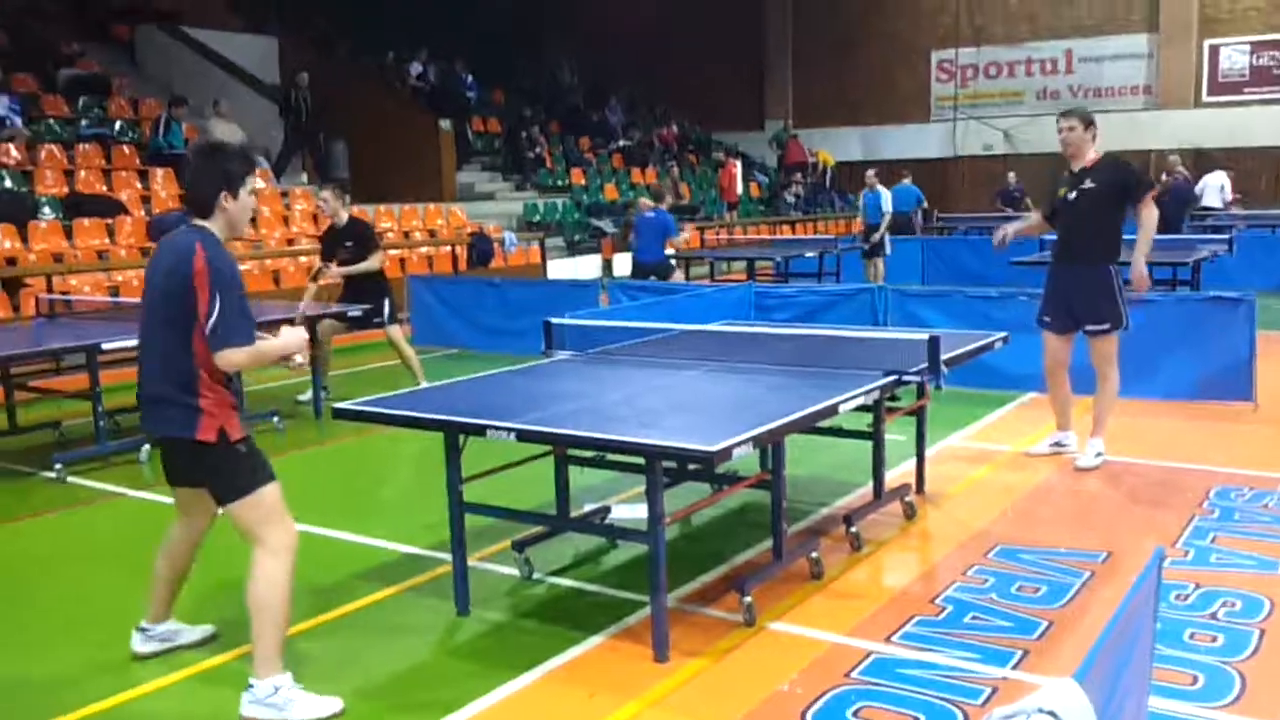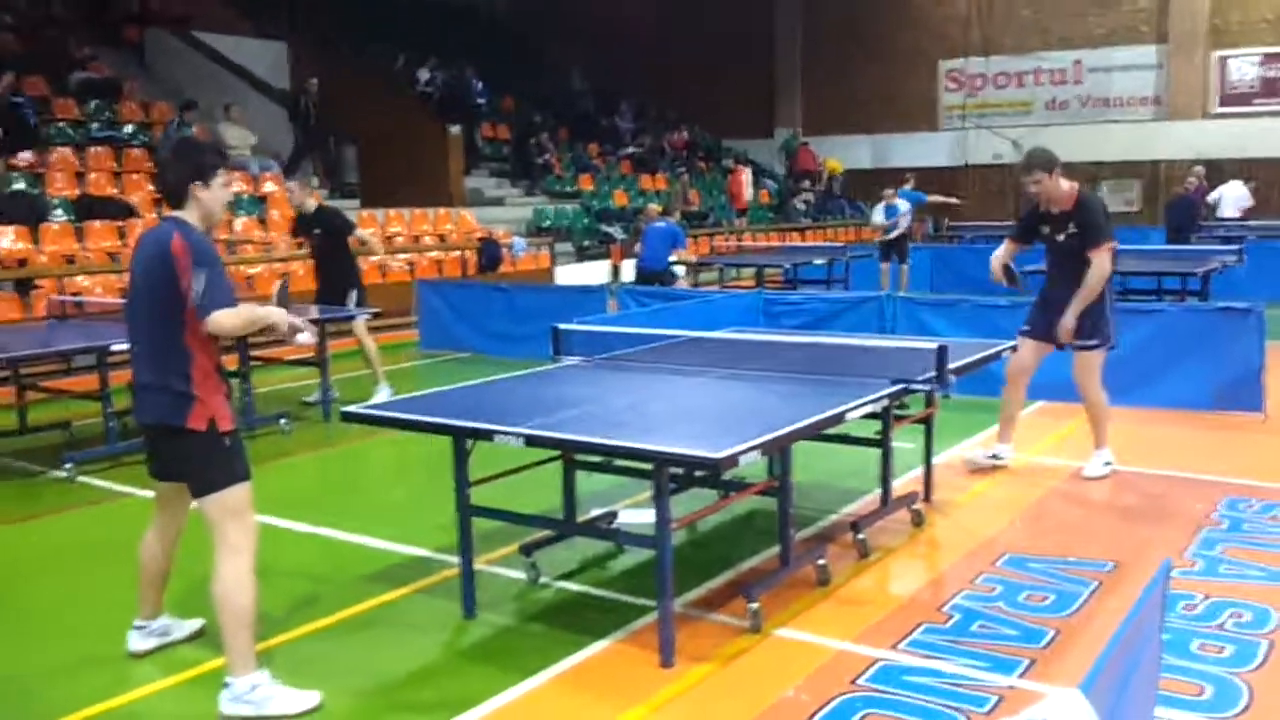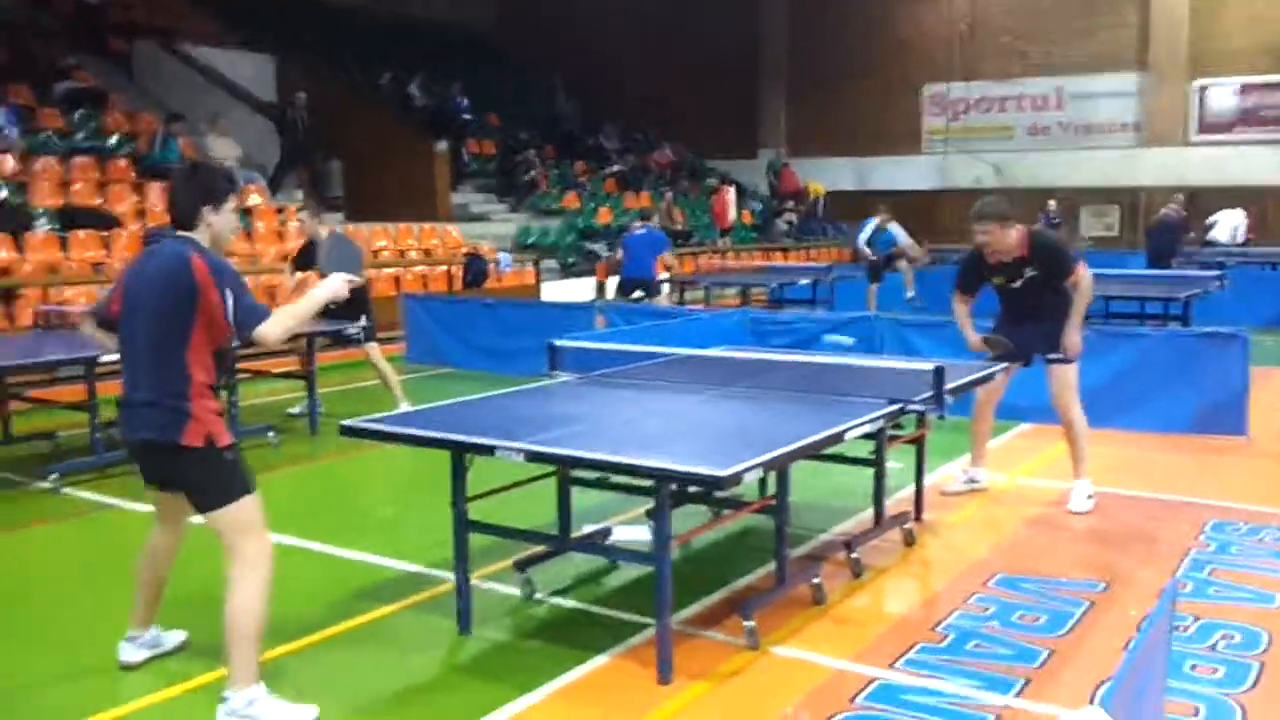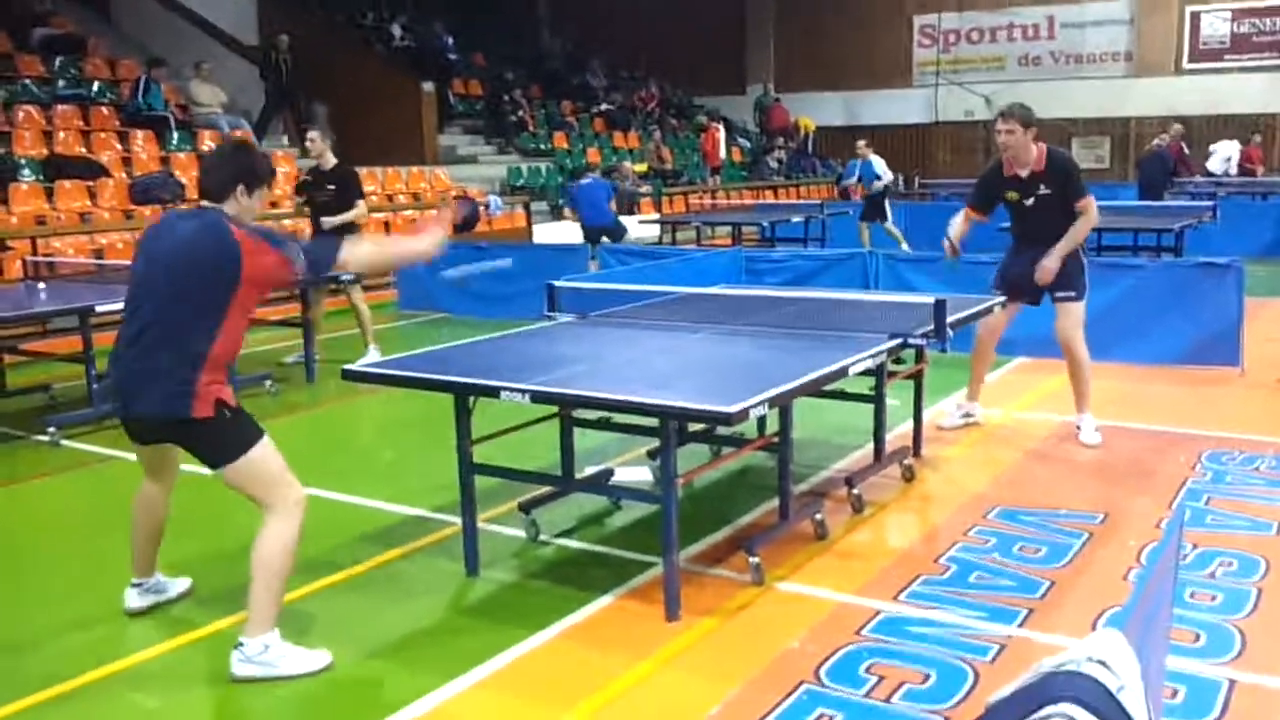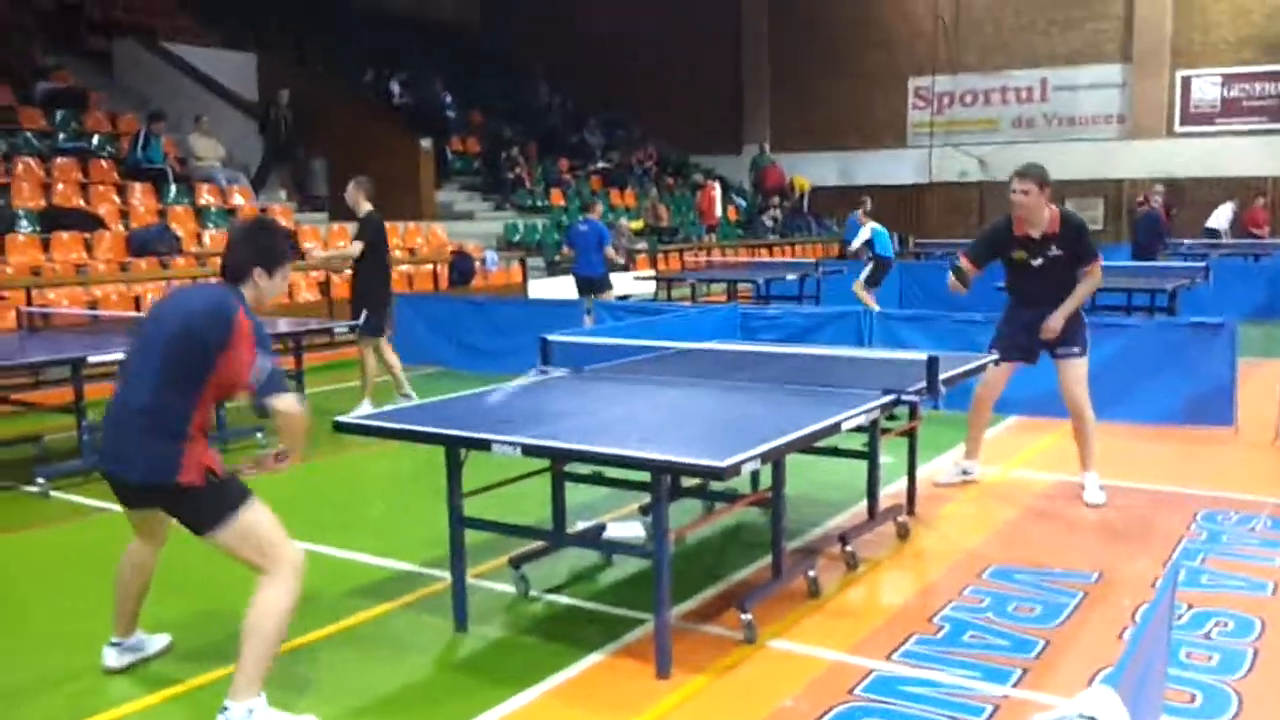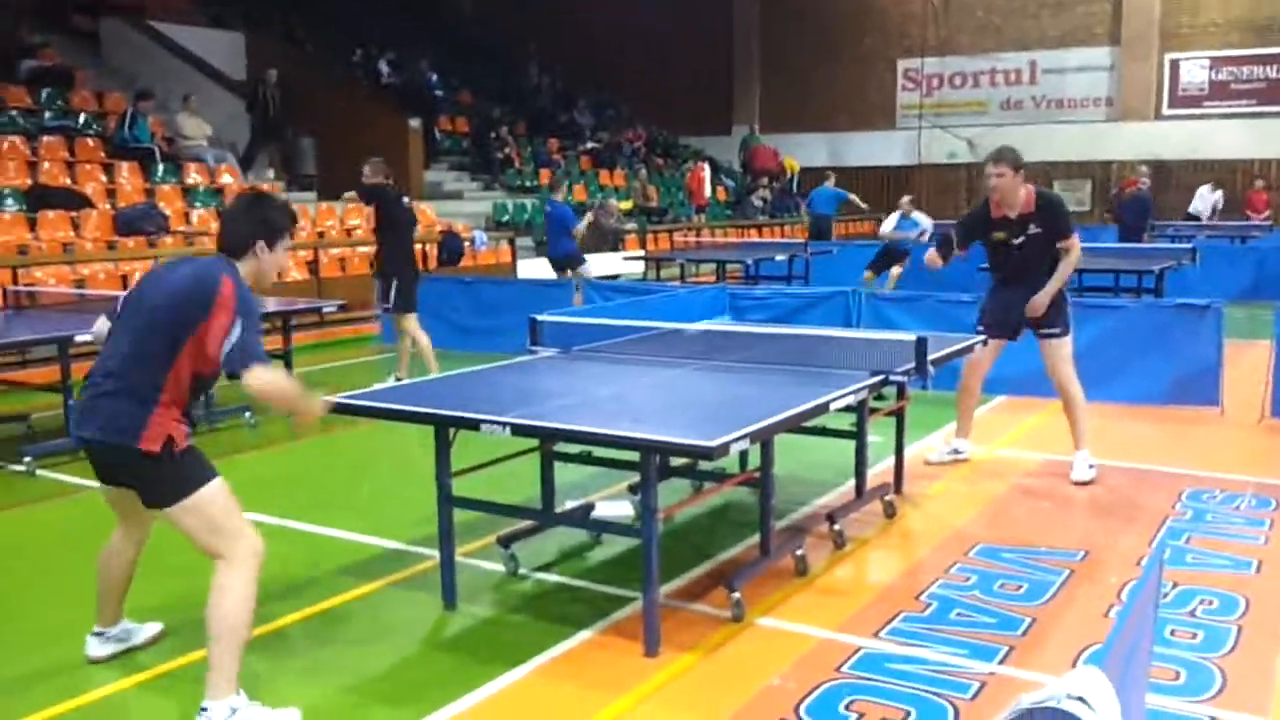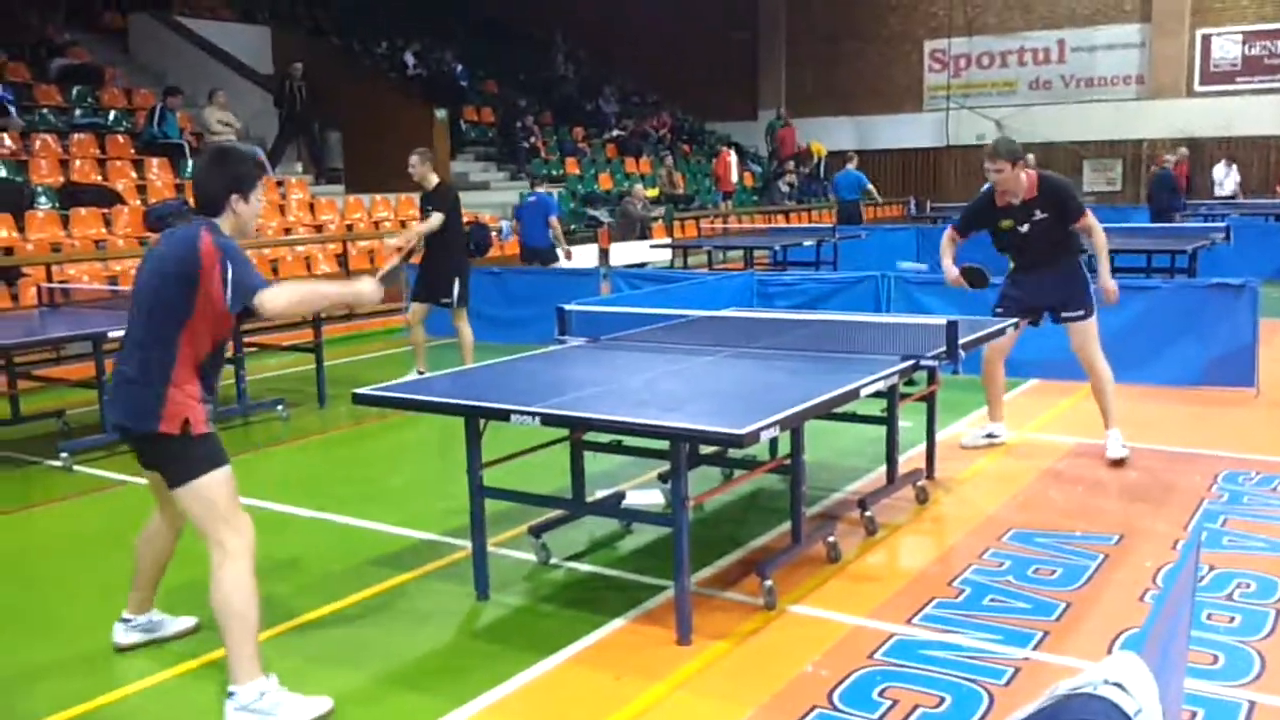
dt=0.7s
person 1, frame 1
left shoulder: (170, 247)
right shoulder: (212, 260)
right elbow: (230, 357)
left wrist: (265, 343)
right wrist: (281, 344)
left hip: (166, 411)
right hip: (203, 419)
left knee: (193, 518)
right knee: (276, 538)
left ankle: (155, 627)
person 1, frame 2
left shoulder: (154, 240)
right shoulder: (189, 244)
right elbow: (220, 320)
left wrist: (267, 319)
right wrist: (268, 315)
left hip: (158, 403)
right hip: (195, 408)
left knee: (168, 512)
right knee: (238, 537)
left ankle: (147, 624)
person 1, frame 3
left shoulder: (147, 261)
right shoulder: (203, 266)
left elbow: (96, 325)
right elbow: (269, 330)
right wrist: (323, 292)
left hip: (144, 420)
right hip: (189, 426)
left knee: (170, 522)
right knee: (251, 552)
left ankle: (141, 636)
person 1, frame 4
left shoulder: (162, 230)
right shoulder: (242, 241)
right elbow: (343, 256)
right wrist: (419, 244)
left hip: (130, 389)
right hip: (190, 397)
left knee: (157, 476)
right knee: (285, 503)
left ankle: (143, 584)
right ankle: (258, 646)
person 1, frame 5
left shoulder: (182, 298)
right shoulder: (238, 321)
right elbow: (284, 406)
right wrist: (290, 446)
left hip: (118, 451)
right hip: (175, 463)
left knee: (150, 534)
right knee: (285, 565)
left ankle: (124, 642)
person 1, frame 6
left shoulder: (174, 270)
right shoulder: (229, 293)
left elbow: (105, 331)
right elbow: (261, 379)
right wrist: (307, 406)
left hip: (97, 418)
right hip: (143, 433)
left knee: (135, 522)
right knee: (242, 552)
left ankle: (107, 631)
person 1, frame 7
left shoulder: (177, 241)
right shoulder: (210, 245)
right elbow: (270, 303)
right wrist: (352, 289)
left hip: (134, 403)
right hip: (166, 410)
left knee: (172, 511)
right knee: (232, 540)
left ankle: (137, 619)
person 2, frame 1
left shoulder: (1115, 170)
right shoulder: (1065, 180)
left elbow: (1149, 211)
right elbow: (1044, 222)
left wrist: (1139, 259)
right wrist: (1012, 229)
left hip: (1099, 276)
right hip: (1060, 277)
left knee: (1104, 366)
right knee: (1053, 364)
left ankle: (1096, 442)
right ankle: (1063, 435)
person 2, frame 2
left shoulder: (1089, 207)
right shoulder: (1037, 212)
left elbow: (1102, 266)
right elbow: (1012, 244)
left wrist: (1072, 313)
right wrist: (998, 260)
left hip: (1087, 301)
right hip: (1052, 296)
left knee: (1087, 383)
right knee: (1017, 370)
left ankle: (1102, 452)
right ankle: (1001, 447)
person 2, frame 3
left shoulder: (1044, 245)
right shoulder: (976, 260)
left elbow: (1083, 281)
right elbow: (960, 301)
left wrist: (1073, 329)
right wrist: (969, 334)
left hip: (1055, 324)
right hip: (1012, 326)
left knee: (1066, 403)
right knee: (984, 396)
left ankle: (1082, 483)
right ankle: (975, 472)
person 2, frame 4
left shoulder: (1061, 164)
right shoulder: (996, 175)
left elbow: (1089, 214)
right elbow: (969, 214)
left wrist: (1056, 255)
right wrist: (953, 236)
left hip: (1063, 256)
right hip: (1021, 255)
left knee: (1070, 338)
right knee: (985, 331)
left ankle: (1085, 418)
right ankle: (970, 406)
person 2, frame 5
left shoulder: (1072, 226)
right shoulder: (1000, 231)
left elbow: (1093, 275)
right elbow: (964, 267)
left wrist: (1061, 313)
right wrist: (956, 279)
left hip: (1064, 316)
right hip: (1019, 315)
left knee: (1075, 397)
right knee: (984, 390)
left ankle: (1090, 477)
right ankle: (968, 465)
person 2, frame 6
left shoulder: (1049, 204)
right shoulder: (981, 214)
left elbow: (1073, 251)
right elbow: (946, 250)
left wrist: (1047, 293)
right wrist: (934, 256)
left hip: (1045, 294)
right hip: (1004, 294)
left knee: (1062, 374)
right knee: (972, 368)
left ankle: (1082, 455)
right ankle: (960, 443)
person 2, frame 7
left shoulder: (1053, 188)
right shoulder: (987, 204)
left elbow: (1093, 228)
right elbow: (951, 234)
left wrist: (1105, 274)
right wrist: (948, 266)
left hip: (1066, 274)
right hip: (1022, 278)
left knee: (1090, 355)
right knee: (992, 352)
left ankle: (1113, 435)
right ankle: (995, 426)
person 3, frame 1
left shoulder: (361, 228)
right shoulder: (329, 235)
left elbow: (377, 262)
right elbow: (325, 267)
left wrist: (342, 271)
right wrist: (312, 286)
left hip: (376, 293)
right hip: (351, 295)
left knee: (396, 339)
right knee: (321, 332)
left ankle: (422, 384)
right ankle: (320, 386)
person 3, frame 2
left shoulder: (330, 215)
right shoulder: (301, 219)
left elbow: (362, 235)
right elbow: (297, 238)
left hip: (348, 282)
right hip: (326, 285)
left knee: (359, 332)
left ankle: (383, 386)
person 3, frame 3
right shoulder: (309, 248)
right elbow: (292, 269)
right wrist: (290, 282)
left hip: (356, 307)
right hip: (334, 307)
left knee: (373, 354)
left ankle: (403, 404)
person 3, frame 4
left shoulder: (346, 174)
right shoulder: (310, 176)
left elbow: (362, 210)
left wrist: (336, 220)
right wrist: (300, 194)
left knee: (354, 296)
right knee: (314, 296)
left ankle: (372, 348)
person 3, frame 5
left shoulder: (369, 220)
right shoulder: (370, 220)
left elbow: (354, 251)
left wrist: (324, 256)
right wrist: (337, 261)
left hip: (371, 294)
right hip: (374, 293)
left knee: (365, 347)
right knee: (380, 345)
left ankle: (367, 402)
right ankle: (406, 393)
person 3, frame 6
left shoulder: (380, 191)
right shoulder: (401, 198)
left elbow: (347, 197)
right elbow: (412, 228)
left wrist: (362, 193)
left hip: (397, 270)
right hip: (405, 268)
left knee: (409, 325)
right knee: (401, 326)
left ankle: (434, 375)
right ankle: (400, 377)
person 3, frame 7
left shoulder: (446, 192)
right shoulder: (425, 195)
left elbow: (434, 224)
left wrist: (402, 238)
right wrist: (417, 241)
left hip: (452, 265)
right hip: (430, 266)
left knee: (459, 319)
right knee: (413, 318)
right ankle: (420, 371)
